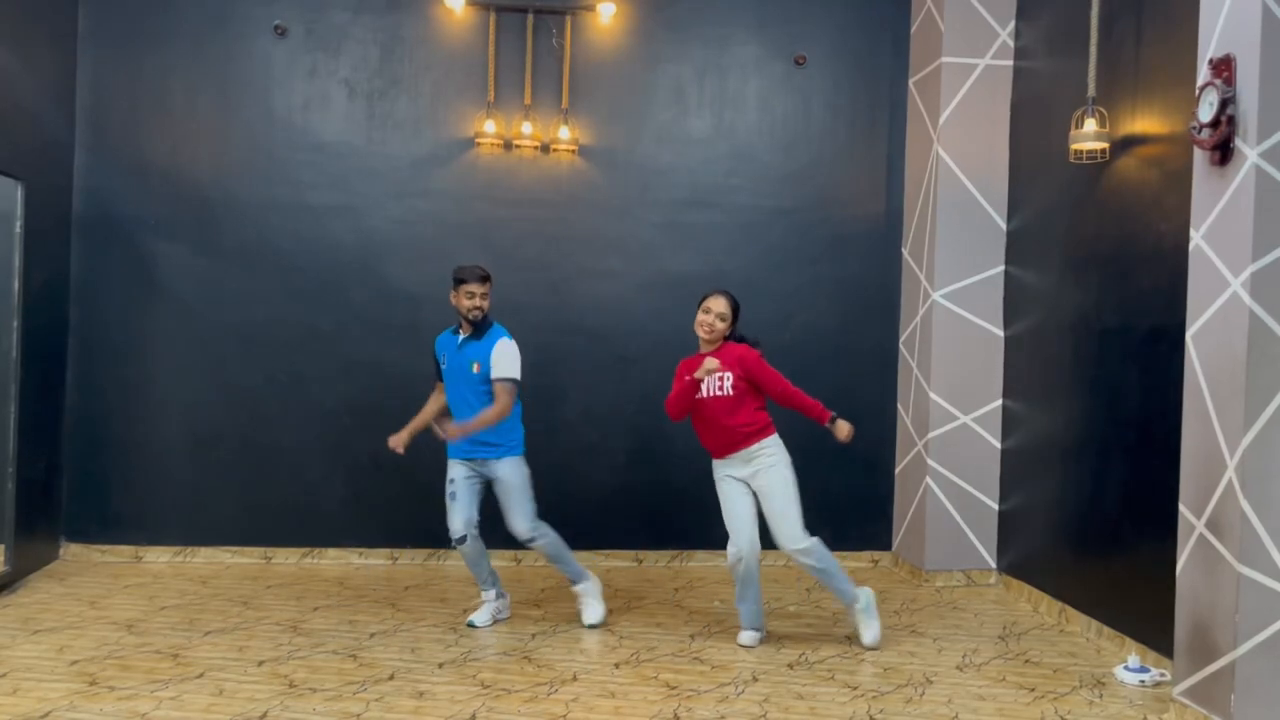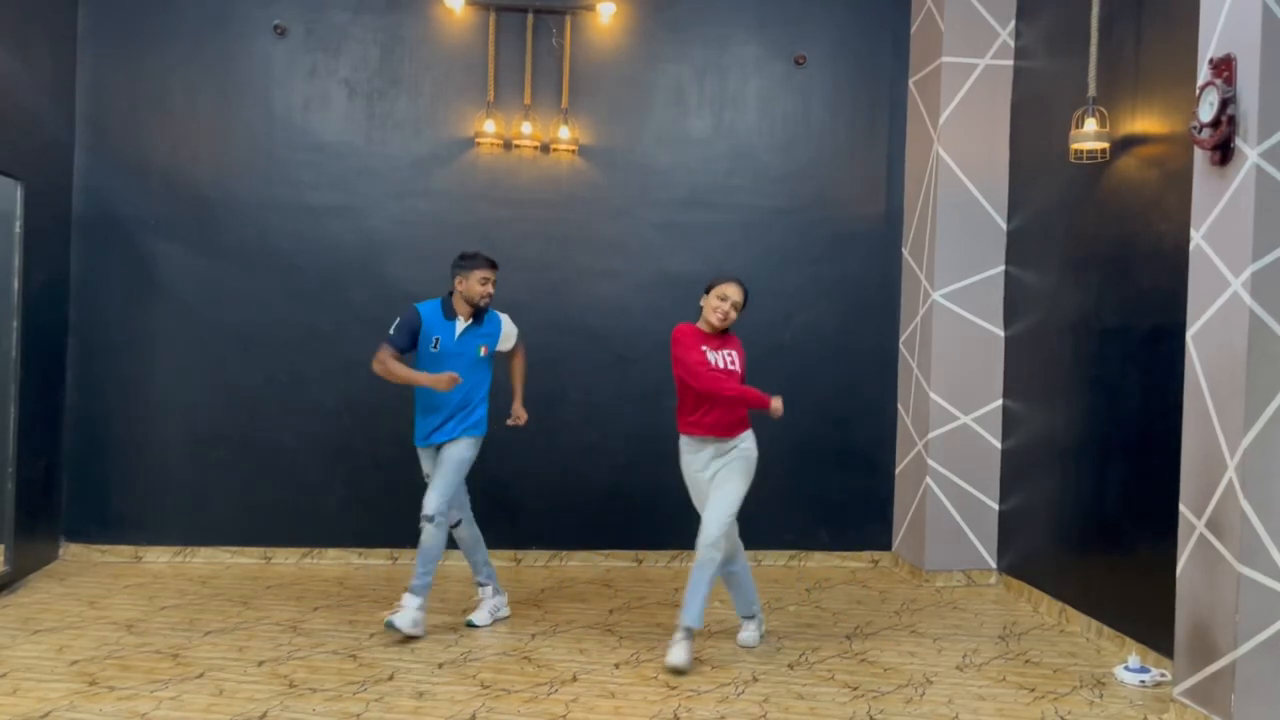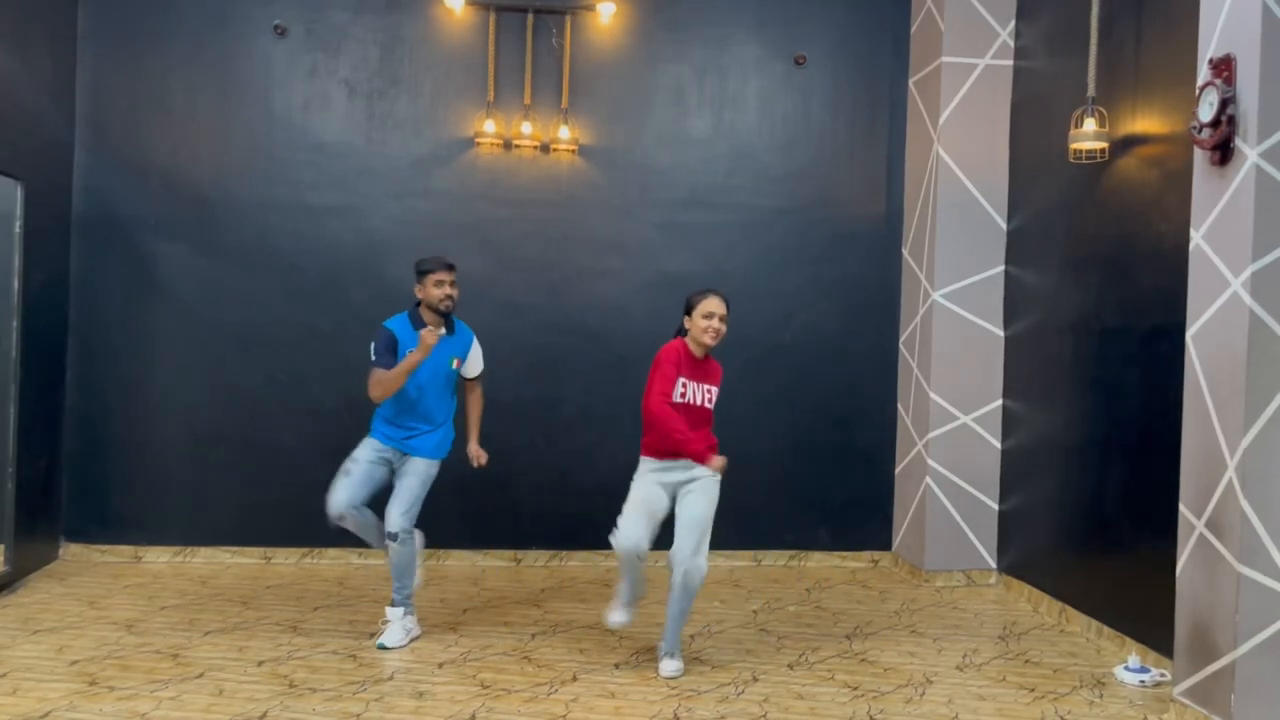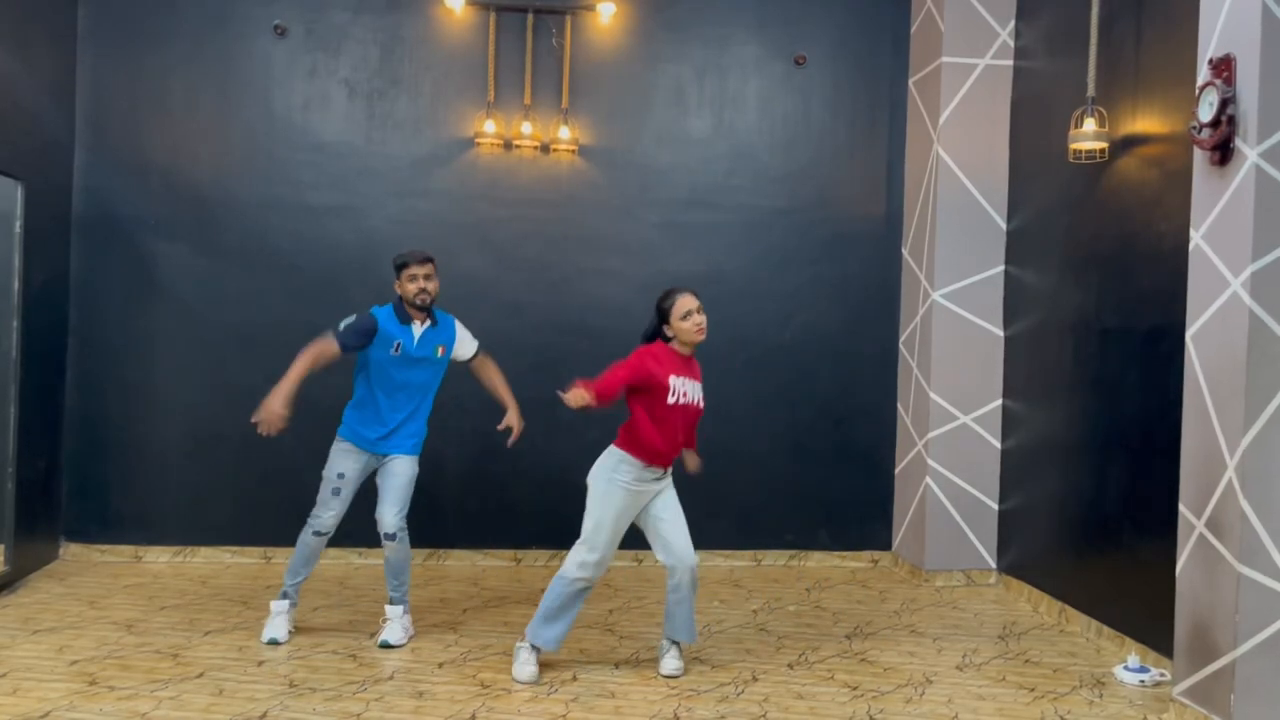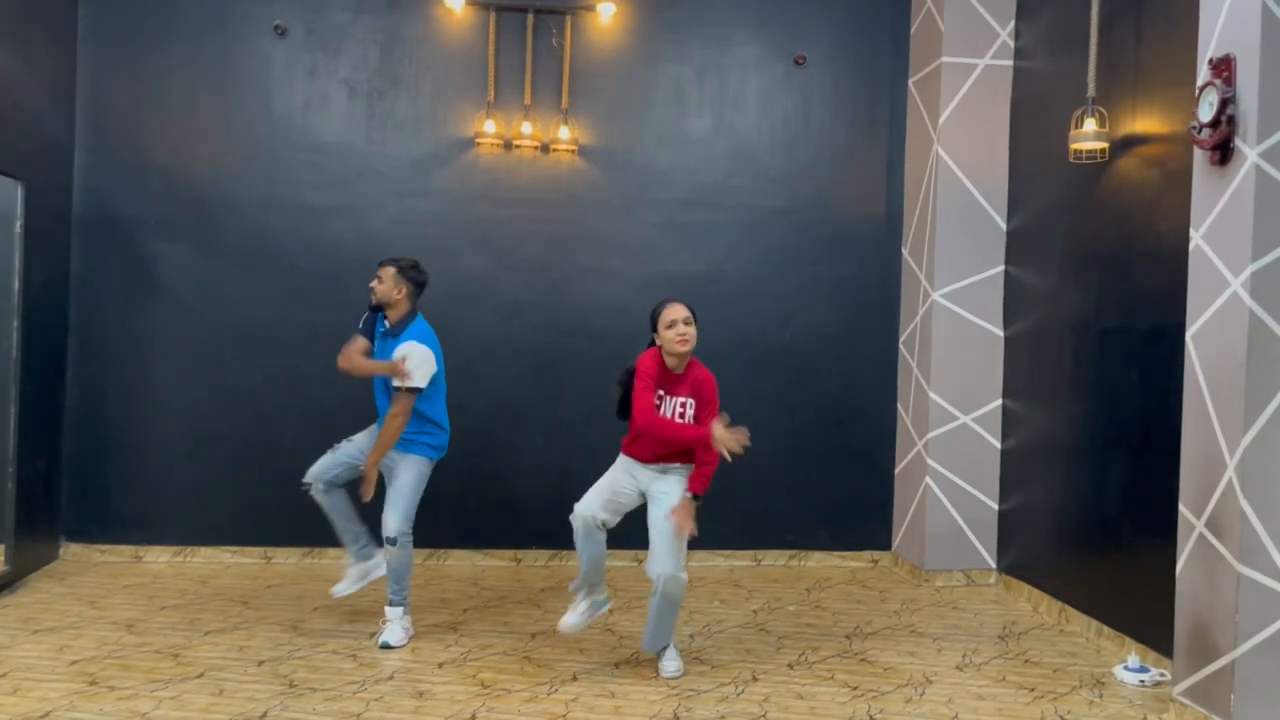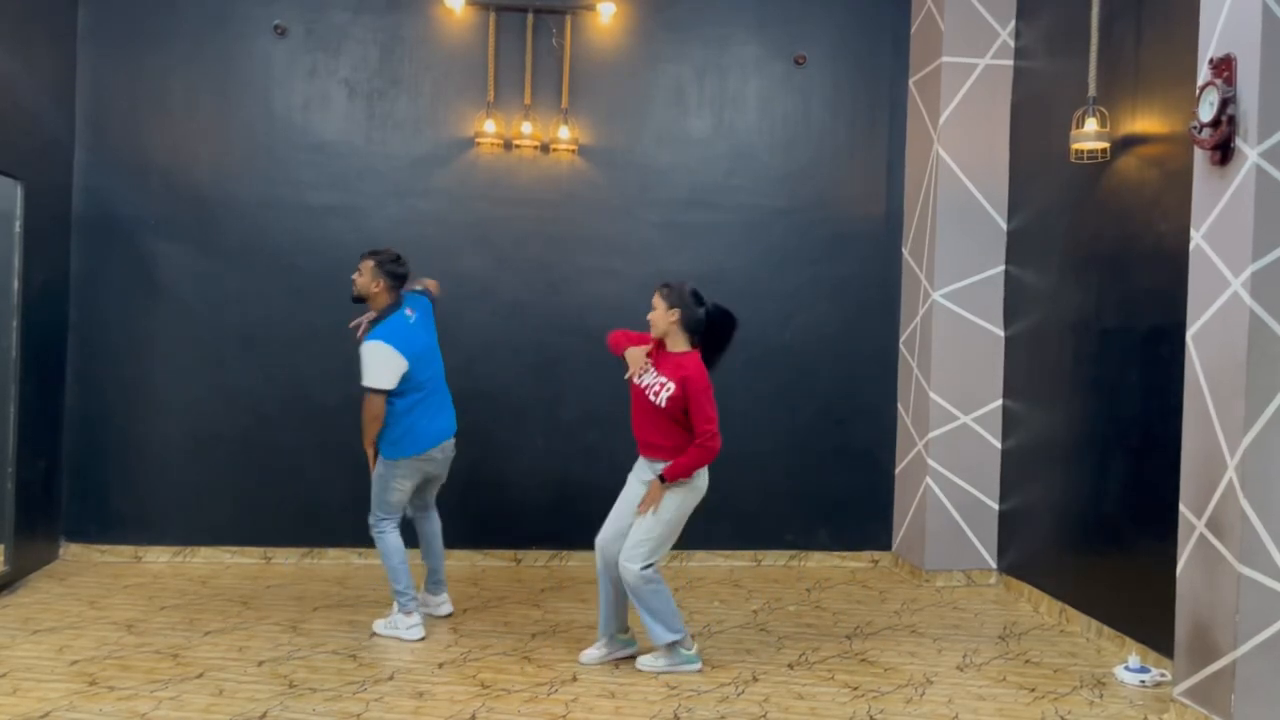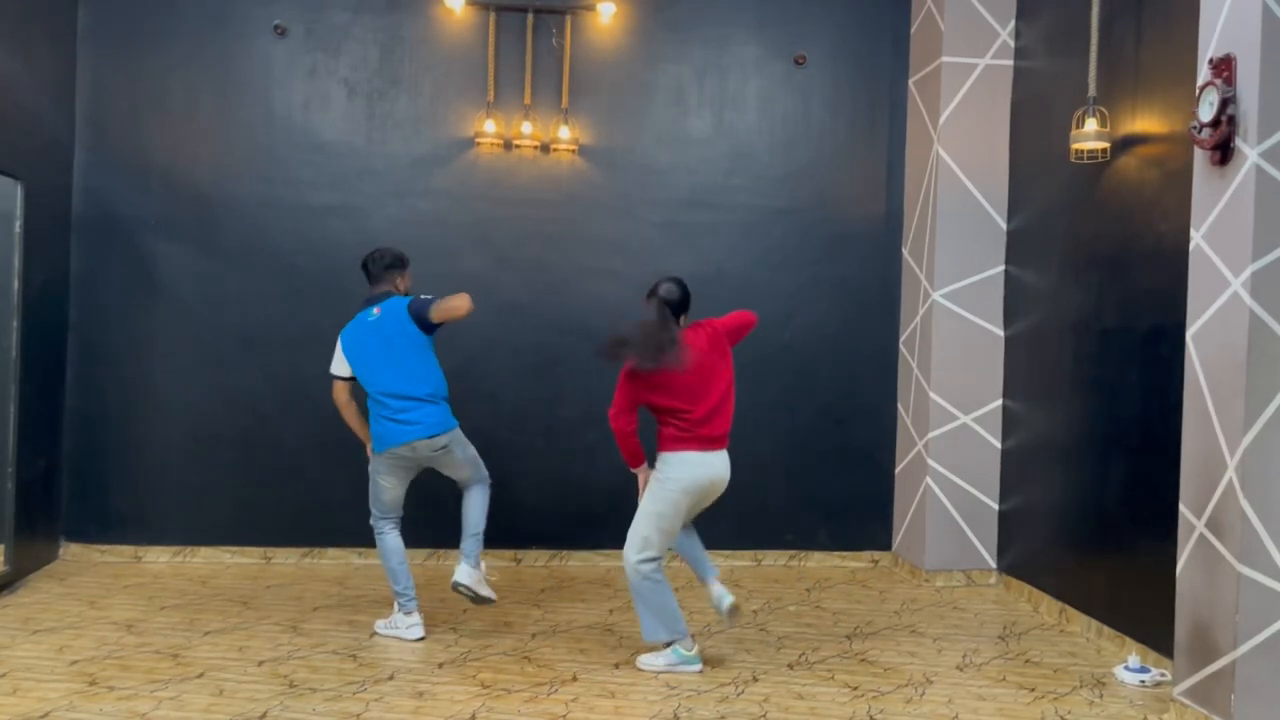
dt=0.3s
person 1, frame 1
left shoulder: (501, 344)
right shoulder: (444, 342)
left elbow: (505, 404)
left wrist: (463, 429)
right wrist: (407, 432)
left hip: (503, 452)
right hip: (461, 456)
left knee: (524, 529)
right knee: (460, 531)
left ankle: (584, 584)
right ankle: (494, 598)
person 1, frame 2
left shoulder: (498, 324)
right shoulder: (419, 316)
left elbow: (515, 350)
right elbow: (380, 362)
left wrist: (517, 401)
right wrist: (425, 379)
left hip: (465, 432)
right hip: (428, 433)
left knee: (435, 510)
right knee: (457, 517)
left ankle: (415, 603)
right ankle: (492, 595)
person 1, frame 3
left shoulder: (465, 339)
right shoulder: (392, 331)
left elbow: (472, 388)
right elbow: (377, 393)
left wrist: (473, 440)
right wrist: (416, 357)
left hip: (426, 447)
right hip: (383, 439)
left knee: (395, 525)
right knee: (340, 506)
left ankle: (402, 615)
right ankle: (403, 549)
person 1, frame 4
left shoulder: (449, 331)
right shoulder: (374, 323)
left elbow: (482, 363)
right elbow: (317, 351)
left wrist: (511, 407)
right wrist: (282, 392)
left hip: (403, 447)
right hip: (356, 440)
left knee: (391, 528)
right knee: (322, 523)
left ankle: (398, 613)
right ankle: (285, 604)
person 1, frame 5
left shoulder: (414, 346)
right shoulder: (377, 319)
left elbow: (399, 413)
right elbow: (347, 359)
left wrist: (371, 466)
right wrist: (385, 367)
left hip: (417, 445)
right hip: (385, 432)
left knee: (395, 529)
right knee: (320, 479)
left ankle: (398, 615)
right ankle: (366, 559)
person 1, frame 6
left shoulder: (381, 345)
right shoulder: (417, 302)
left elbow: (374, 410)
right elbow: (429, 286)
left wrist: (370, 449)
right wrist: (377, 315)
left hip: (408, 446)
right hip: (445, 435)
left knee: (383, 523)
right knee: (423, 507)
left ankle: (407, 615)
right ankle: (436, 593)
person 1, frame 7
left shoulder: (349, 334)
right shoulder: (411, 309)
left elbow: (340, 393)
right elbow: (461, 306)
left wrist: (369, 441)
right wrist: (459, 298)
left hip: (389, 443)
right hip: (439, 432)
left knee: (385, 524)
right knee: (478, 482)
left ankle: (407, 616)
right ankle: (470, 567)
person 2, frame 1
left shoulder: (743, 356)
right shoulder: (686, 368)
left elbow: (785, 391)
right elbow: (674, 411)
left wrist: (831, 420)
right wrist: (696, 377)
left hip: (765, 455)
right hip: (726, 468)
left knee: (793, 540)
right knee: (743, 547)
left ankle: (856, 600)
right ankle: (751, 622)
person 2, frame 2
left shoulder: (734, 345)
right shoulder: (684, 336)
right elbow: (712, 384)
right wrist: (765, 401)
left hip: (737, 447)
right hip: (696, 449)
left knee: (713, 534)
right knee: (724, 536)
left ankle: (686, 629)
right ankle: (750, 616)
person 2, frame 3
left shoulder: (714, 371)
right shoulder: (670, 354)
right elbow: (658, 410)
right wrist: (704, 452)
left hip: (701, 474)
right hip: (655, 469)
left knee: (689, 564)
right knee: (630, 543)
left ankle: (671, 648)
right ankle: (628, 593)
person 2, frame 4
left shoulder: (693, 370)
right shoulder: (653, 357)
right elbow: (621, 376)
left wrist: (687, 450)
right wrist: (588, 393)
left hip: (659, 480)
right hip: (621, 472)
left knee: (683, 562)
right knee: (588, 563)
left ankle: (672, 643)
right ankle: (531, 645)
person 2, frame 5
left shoulder: (703, 381)
right shoulder: (648, 363)
left elbow: (709, 449)
right elbow: (644, 421)
left wrist: (690, 500)
right wrist: (707, 431)
left hip: (675, 476)
right hip: (630, 467)
left knee: (667, 571)
right knee: (586, 514)
left ankle: (662, 645)
right ankle: (591, 594)
person 2, frame 6
left shoulder: (692, 373)
right shoulder: (651, 344)
left elbow: (709, 443)
right elbow: (615, 337)
left wrist: (665, 481)
right wrist: (631, 349)
left hip: (680, 477)
right hip: (649, 467)
left knee: (635, 563)
right knee: (607, 547)
left ankle: (682, 649)
right ankle: (616, 638)
person 2, frame 7
left shoulder: (639, 365)
right shoulder: (712, 336)
left elbow: (620, 421)
right elbow: (749, 318)
left wrist: (639, 467)
left hip: (679, 468)
right hip: (718, 463)
left knee: (640, 556)
right knee: (672, 521)
left ankle: (682, 648)
right ankle: (715, 588)
